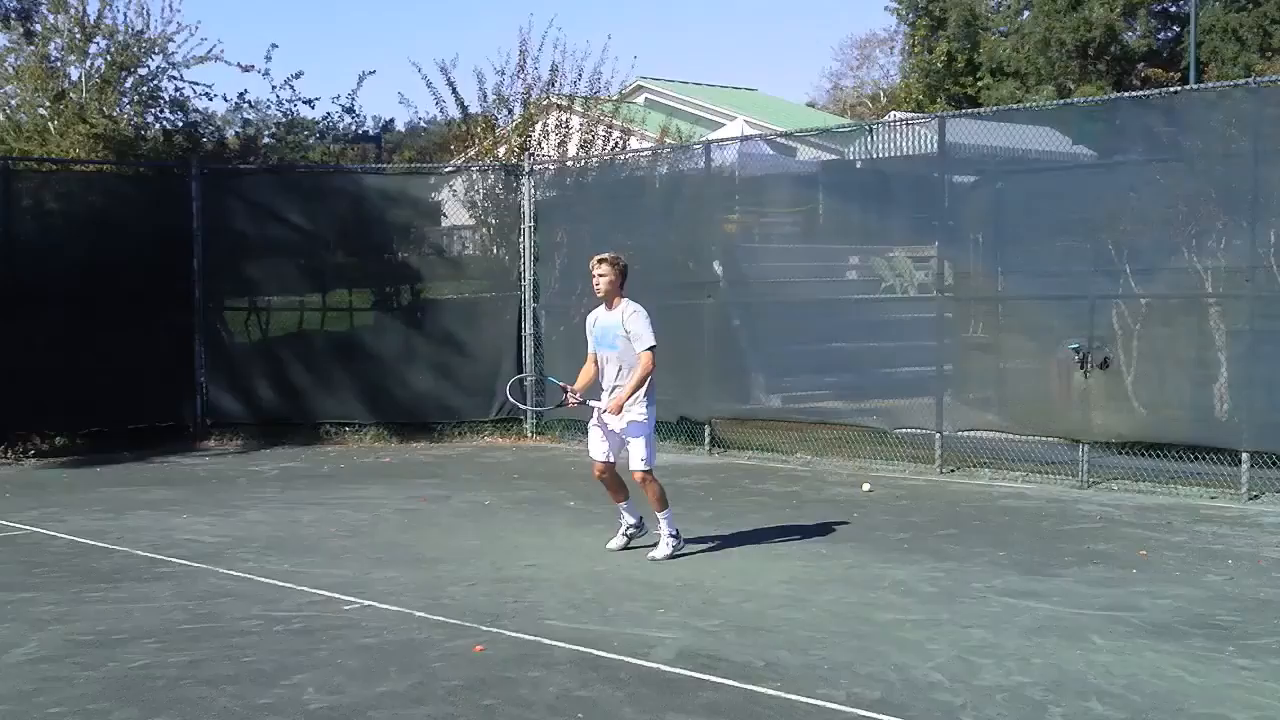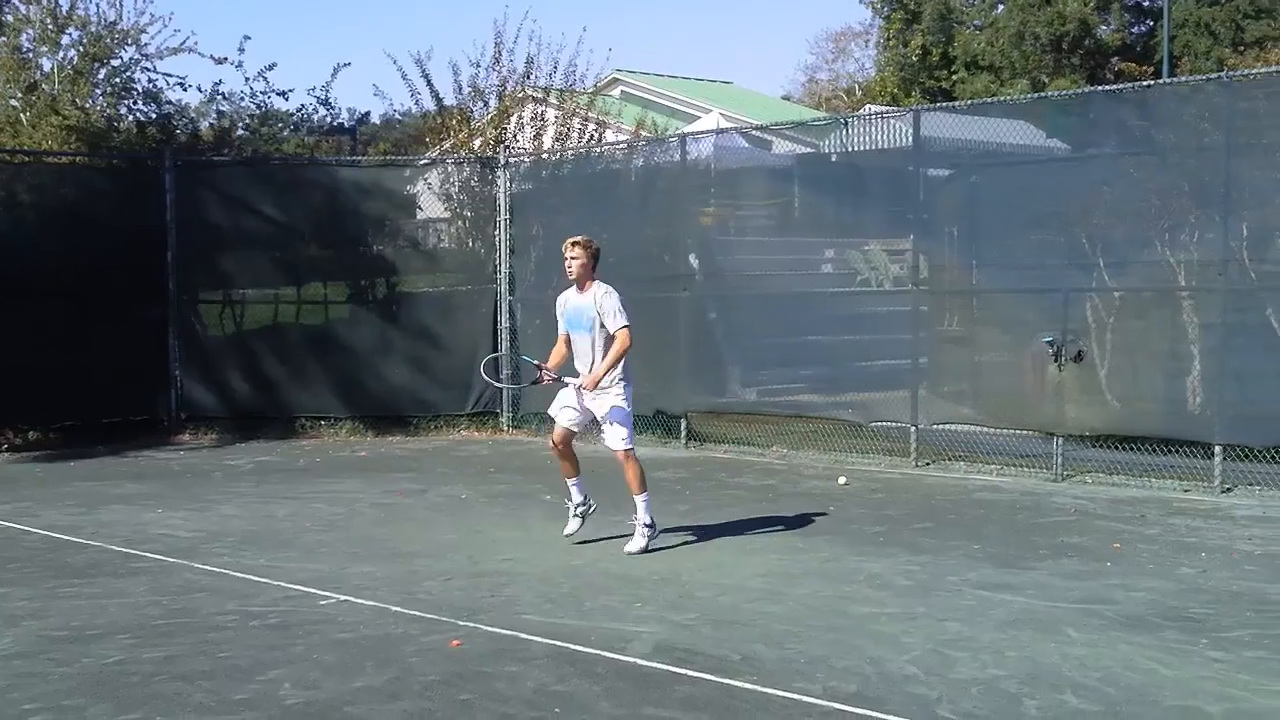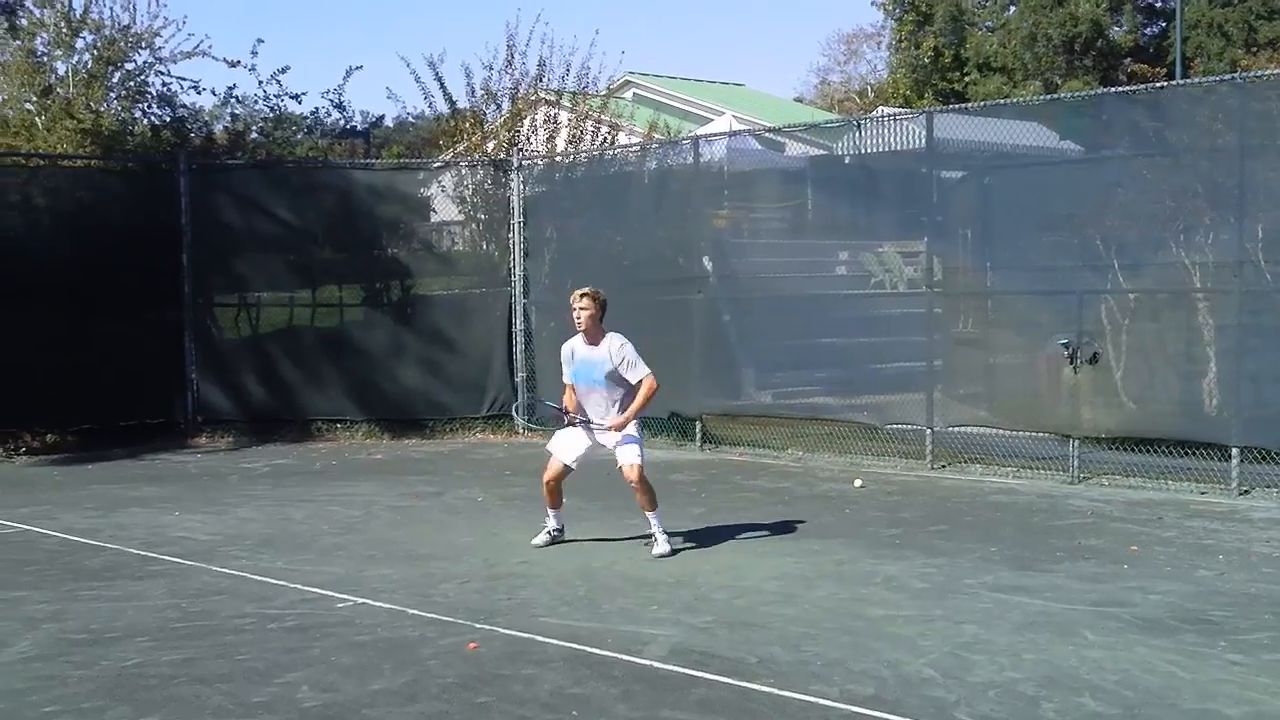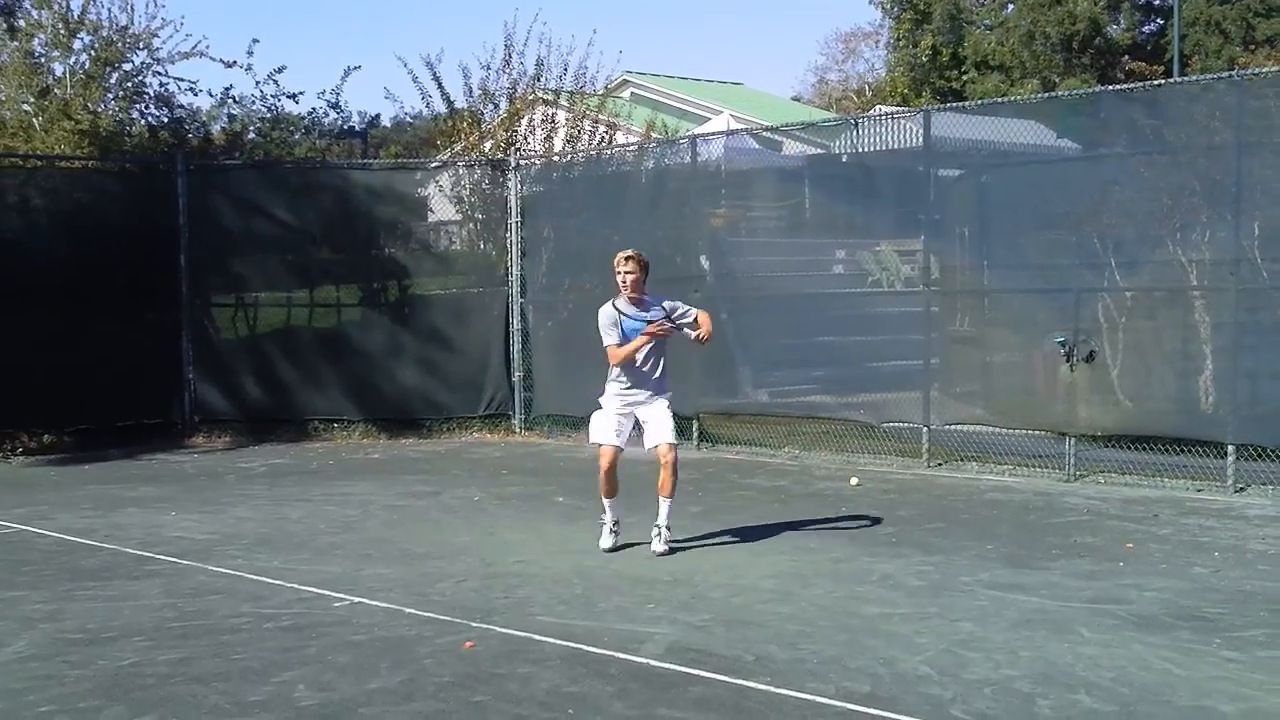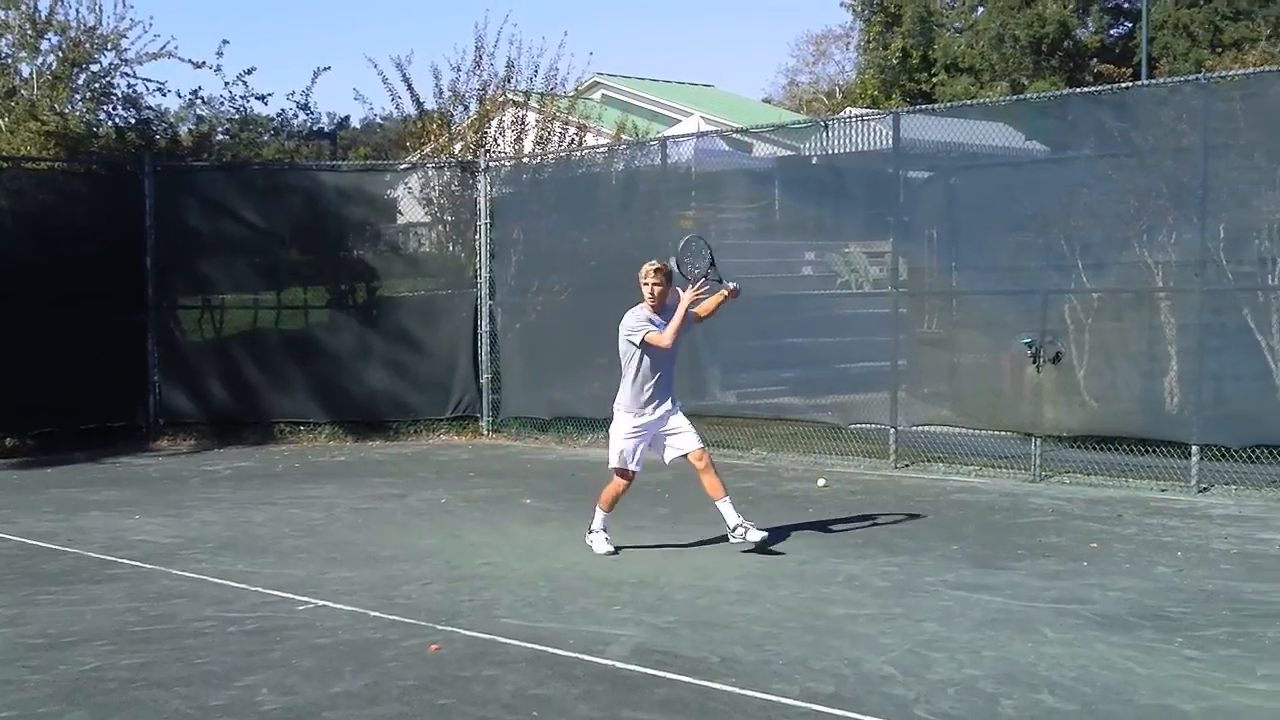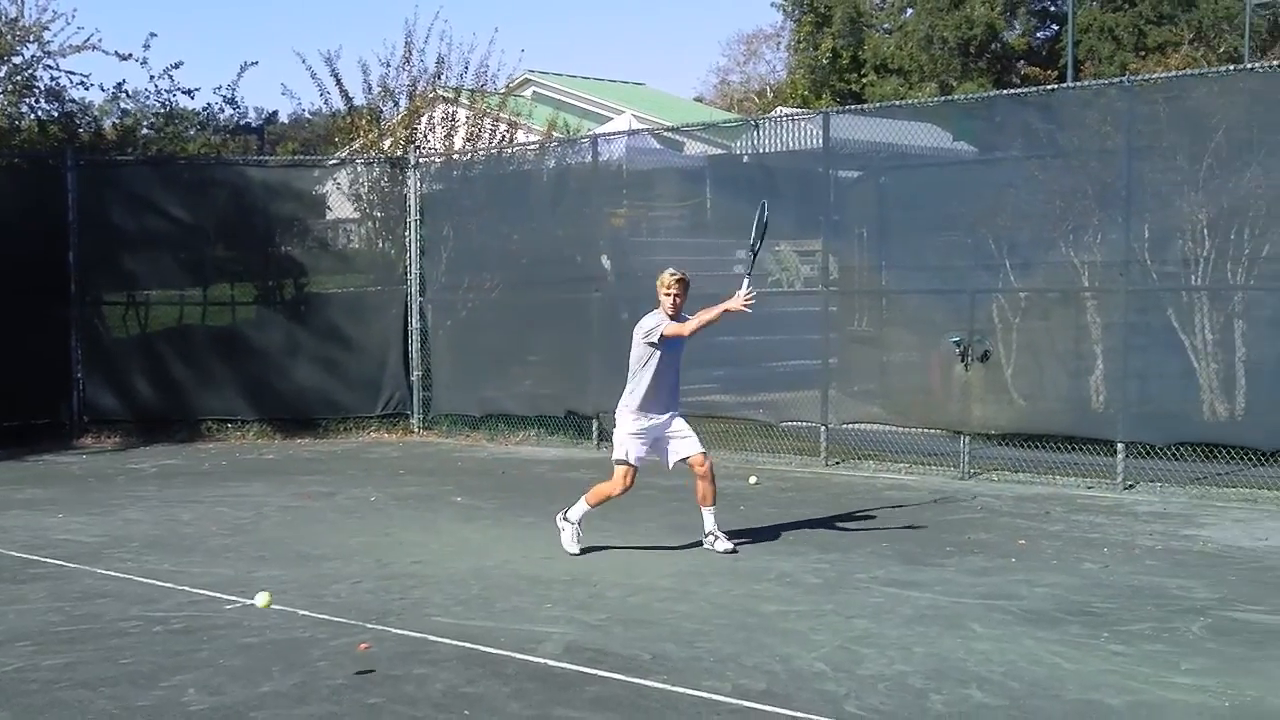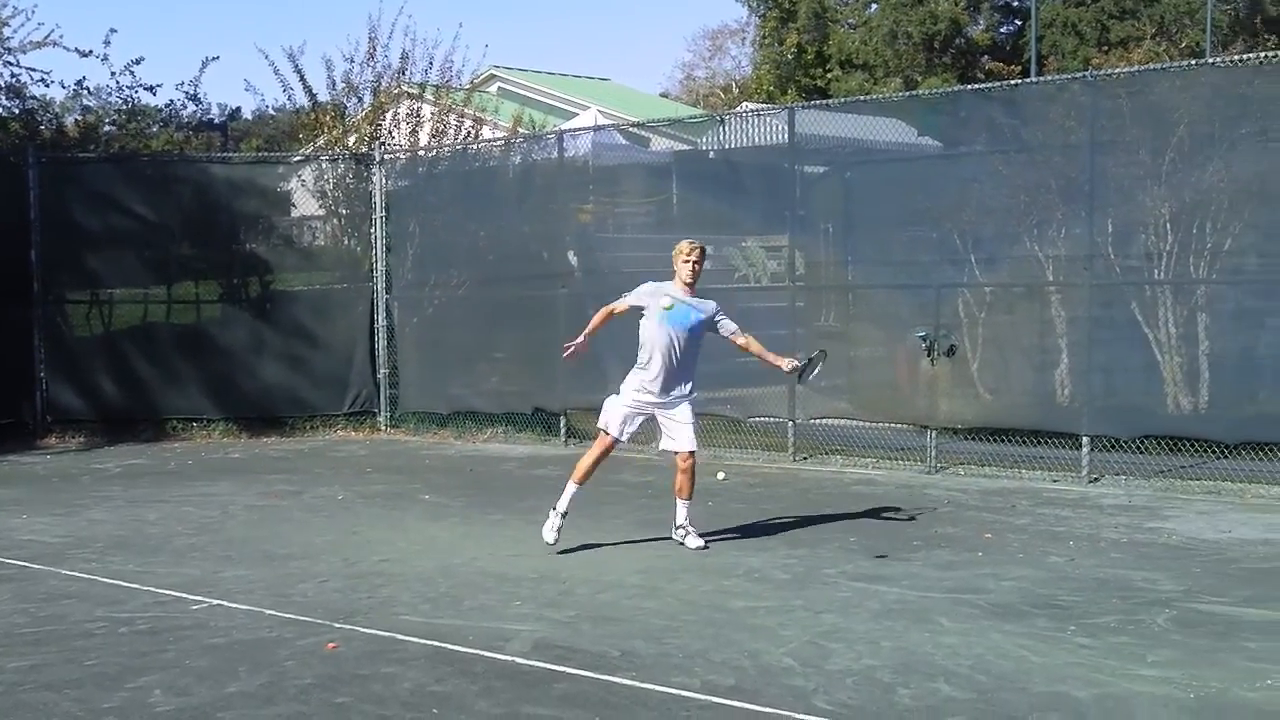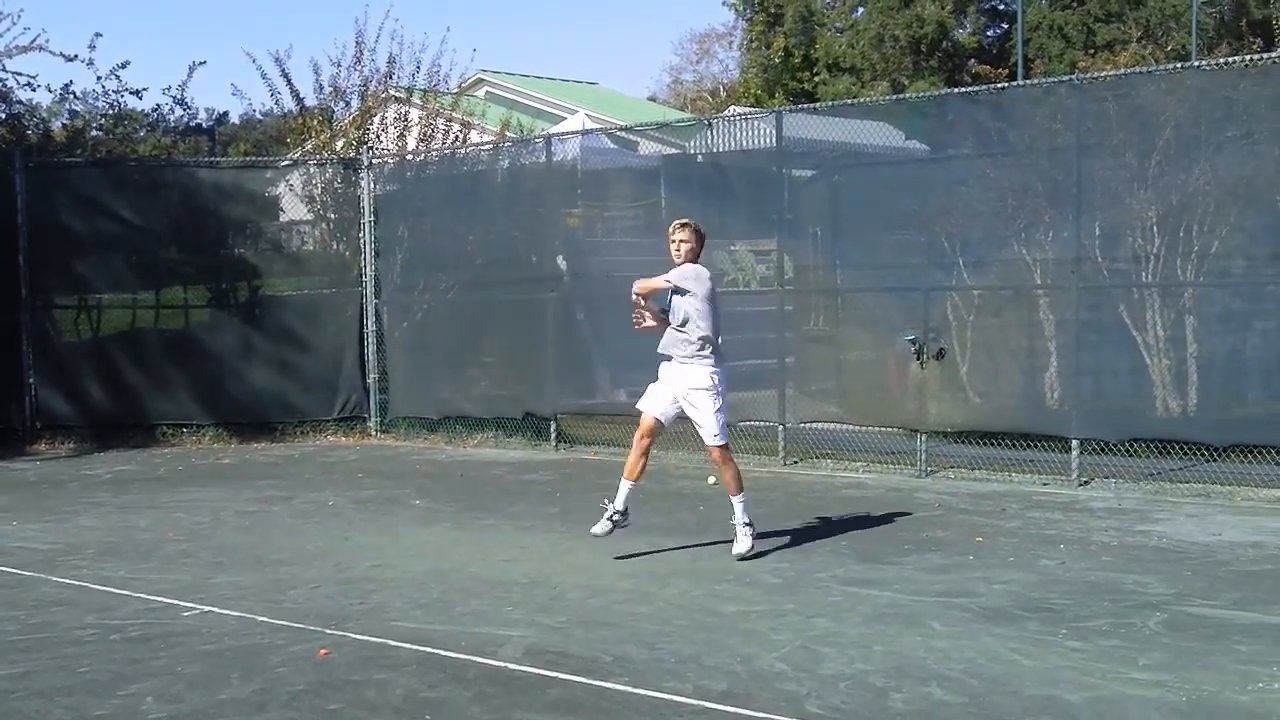
dt=0.3s
person 1, frame 1
left shoulder: (634, 313)
right shoulder: (593, 319)
left elbow: (648, 362)
left wrist: (623, 397)
right wrist: (577, 388)
left hip: (635, 406)
right hip: (608, 406)
left knee: (642, 474)
right knee: (601, 470)
left ankle: (671, 535)
right ankle: (632, 523)
person 1, frame 2
left shoulder: (605, 295)
right shoulder: (564, 300)
left elbow: (624, 340)
right elbow: (563, 344)
left wrist: (599, 374)
right wrist: (550, 366)
left hip: (611, 388)
right hip: (580, 386)
left knee: (624, 453)
right knee: (558, 442)
left ankle: (645, 523)
right ankle: (580, 502)
person 1, frame 3
left shoulder: (619, 348)
right shoulder: (570, 349)
left elbow: (649, 385)
right elbow: (570, 391)
left wrist: (627, 416)
right wrist: (570, 413)
left hip: (620, 426)
right hip: (585, 425)
left knee: (635, 476)
right knee: (550, 478)
left ankle: (658, 533)
right ankle: (555, 527)
person 1, frame 4
left shoulder: (662, 307)
right shoulder: (608, 312)
left elbow: (700, 315)
right elbow: (616, 359)
left wrist: (705, 328)
right wrist: (645, 337)
left hip: (654, 397)
right hip: (618, 398)
left knee: (668, 458)
right knee: (607, 463)
left ankle: (662, 527)
right ankle: (610, 522)
person 1, frame 5
left shoulder: (673, 313)
right shoulder: (633, 319)
left elbow: (702, 313)
right elbow: (666, 342)
left wrist: (727, 293)
right wrist: (684, 306)
left hip: (667, 410)
right hip: (633, 414)
left knee: (703, 462)
right knee: (622, 481)
left ankle: (737, 526)
right ankle: (596, 530)
person 1, frame 6
left shoulder: (677, 321)
right shoulder: (651, 323)
left elbow: (698, 321)
right elbow: (687, 329)
left wrist: (729, 305)
right wrist: (725, 306)
left hip: (667, 415)
right hip: (635, 416)
left knee: (703, 466)
right knee: (622, 482)
left ankle: (711, 531)
right ankle: (570, 518)
person 1, frame 7
left shoulder: (709, 309)
right shoulder: (653, 291)
left elbow: (740, 338)
right elbow: (610, 310)
left wrist: (777, 360)
right wrist: (584, 336)
left hip: (677, 395)
right hip: (639, 388)
left knee: (686, 461)
right knee: (603, 446)
left ankle: (681, 524)
right ankle: (560, 510)
person 1, frame 8
left shoulder: (696, 273)
right shoulder: (675, 284)
left elbow: (640, 288)
left wrist: (640, 295)
right wrist: (656, 318)
left hip: (701, 375)
right hip: (671, 371)
left knee: (718, 453)
right knee: (643, 434)
left ankle: (744, 524)
right ankle: (619, 509)
